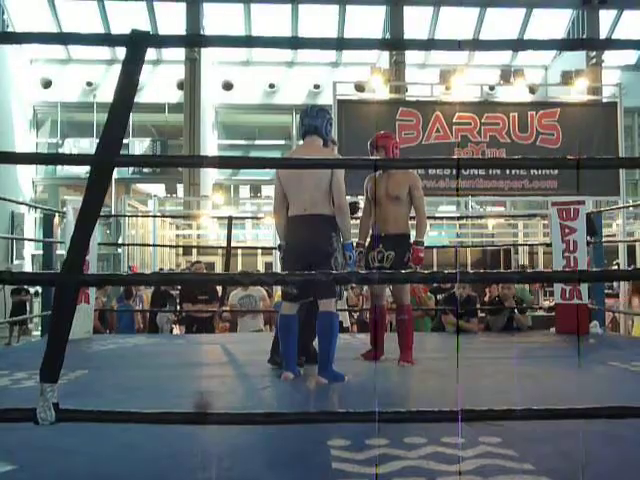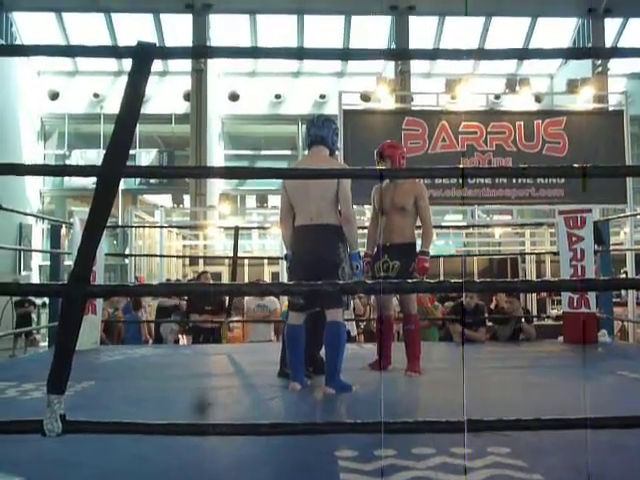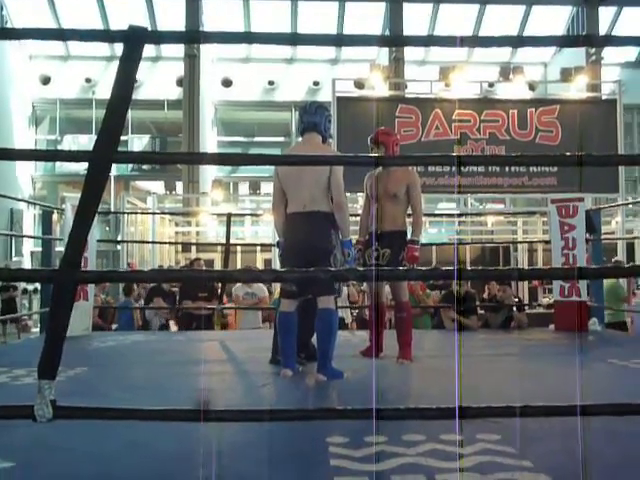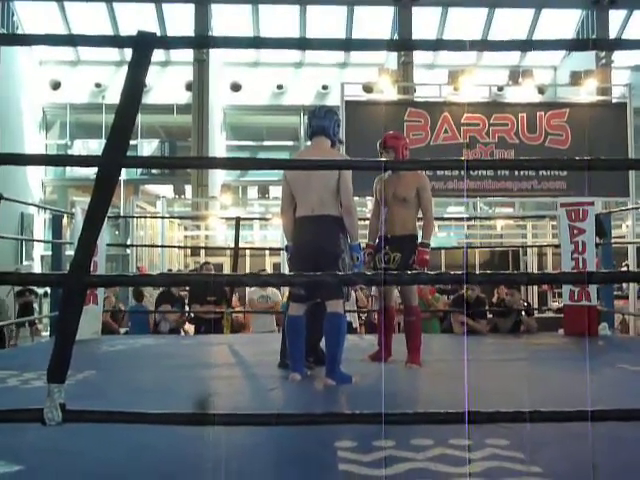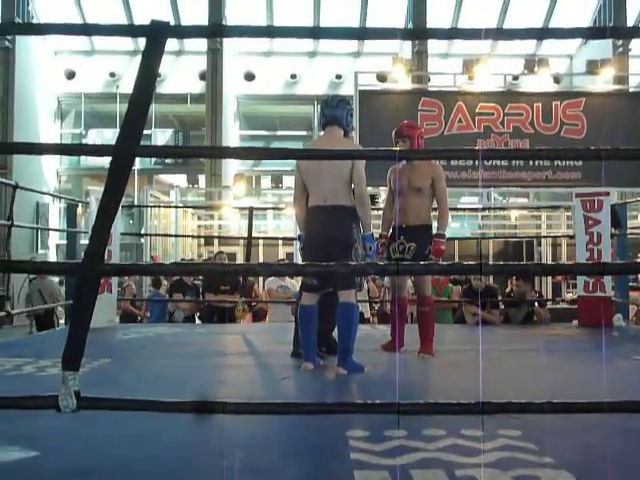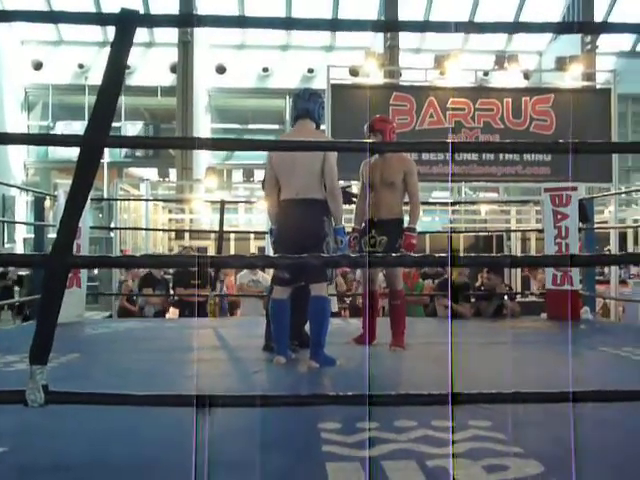
dt=0.7s
person 1, frame 1
right shoulder: (331, 157)
left elbow: (278, 210)
right elbow: (340, 205)
left wrist: (284, 241)
right wrist: (347, 241)
left hip: (294, 232)
right hip: (323, 230)
left knee: (289, 301)
right knee: (327, 301)
left ankle: (288, 366)
right ankle: (325, 369)
person 1, frame 2
right shoulder: (338, 168)
left elbow: (284, 220)
right elbow: (347, 215)
left wrist: (290, 252)
right wrist: (355, 251)
left hip: (301, 243)
right hip: (329, 240)
left knee: (296, 312)
right knee: (335, 311)
left ankle: (296, 377)
right ankle: (332, 380)
person 1, frame 3
right shoulder: (330, 155)
left elbow: (277, 207)
right elbow: (339, 202)
left wrist: (282, 239)
right wrist: (346, 238)
left hip: (293, 230)
right hip: (321, 228)
left knee: (288, 299)
right knee: (326, 298)
left ankle: (287, 363)
right ankle: (324, 367)
person 1, frame 4
right shoulder: (339, 159)
left elbow: (286, 210)
right elbow: (348, 206)
left wrist: (291, 243)
right wrist: (355, 242)
left hip: (302, 233)
right hip: (330, 232)
left knee: (297, 302)
right knee: (335, 301)
left ankle: (296, 367)
right ankle: (333, 371)
person 1, frame 5
left shoulder: (306, 152)
right shoulder: (352, 149)
left elbow: (298, 200)
right elbow: (361, 196)
left wrist: (303, 232)
right wrist: (368, 233)
left hip: (314, 223)
right hip: (343, 222)
left knee: (309, 292)
right knee: (347, 292)
left ankle: (308, 357)
right ankle: (345, 360)
person 1, frame 6
right shoulder: (323, 141)
left elbow: (270, 193)
right elbow: (332, 189)
left wrist: (275, 225)
right wrist: (339, 226)
left hip: (287, 216)
right hip: (314, 215)
left knee: (281, 286)
right knee: (319, 285)
left ankle: (281, 350)
right ankle: (317, 354)
person 2, frame 1
left shoulder: (410, 178)
right shoulder: (370, 181)
left elbow: (421, 214)
left wrist: (418, 245)
right wrist: (360, 244)
left hip: (400, 240)
right hip: (376, 241)
left knee: (401, 296)
right knee: (376, 296)
left ankle: (406, 351)
right ankle: (376, 347)
person 2, frame 2
left shoulder: (416, 187)
right shoulder: (377, 190)
left elbow: (427, 224)
left wrist: (424, 255)
right wrist: (368, 254)
left hip: (405, 250)
right hip: (382, 250)
left knee: (408, 305)
right knee: (383, 306)
left ankle: (413, 361)
right ankle: (383, 357)
person 2, frame 3
left shoulder: (409, 175)
right shoulder: (370, 178)
left elbow: (417, 213)
left wrist: (414, 243)
right wrist: (360, 241)
left hip: (397, 238)
right hip: (374, 238)
left knee: (400, 293)
right knee: (375, 293)
left ankle: (405, 349)
right ankle: (375, 344)
person 2, frame 4
left shoulder: (418, 179)
right shoulder: (380, 182)
left elbow: (428, 216)
left wrist: (424, 247)
right wrist: (370, 245)
left hip: (407, 242)
right hip: (384, 242)
left knee: (409, 297)
right knee: (384, 297)
left ankle: (414, 353)
right ankle: (384, 348)
person 2, frame 5
left shoulder: (433, 169)
right shoulder: (394, 172)
left elbow: (443, 206)
left wrist: (440, 237)
right wrist: (383, 235)
left hip: (421, 232)
right hip: (398, 232)
left knee: (423, 287)
right knee: (397, 287)
left ankle: (426, 343)
right ankle: (396, 338)
person 2, frame 6
left shoulder: (405, 163)
right shoulder: (366, 165)
left elbow: (414, 200)
left wrist: (411, 231)
right wrist: (355, 229)
left hip: (393, 226)
right hip: (370, 226)
left knee: (394, 281)
right knee: (368, 280)
left ankle: (398, 336)
right ankle: (368, 332)
